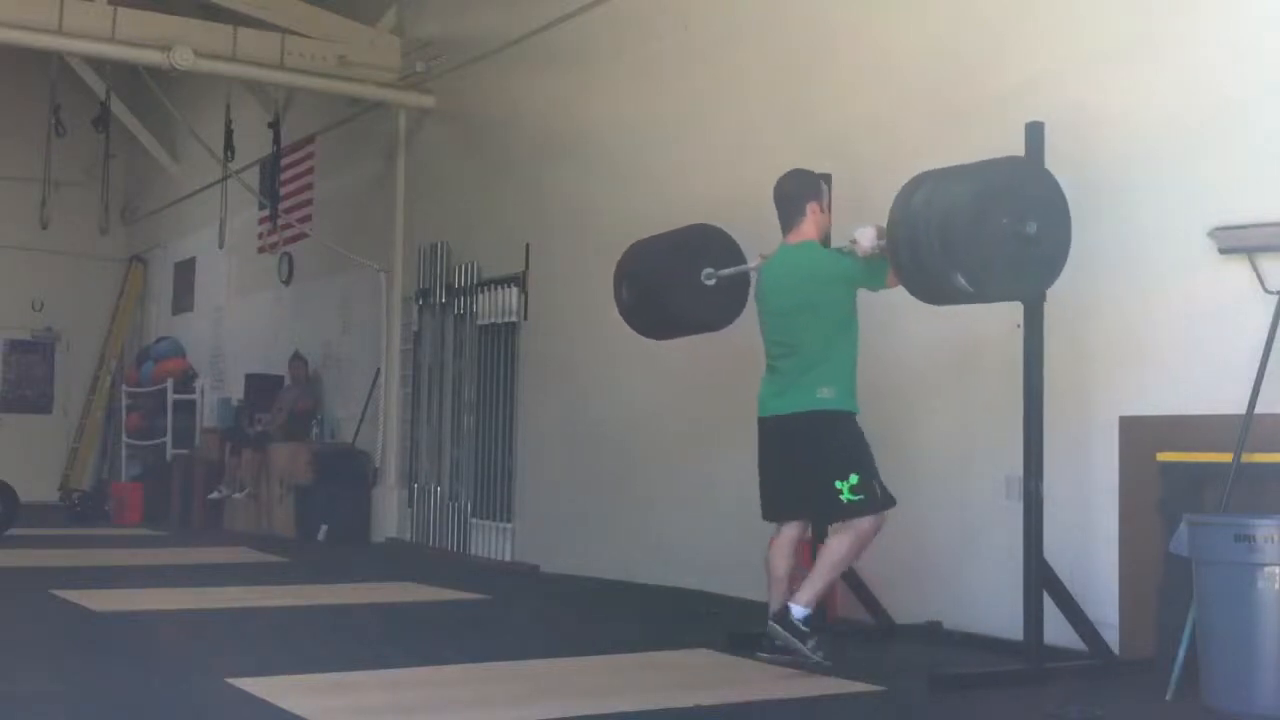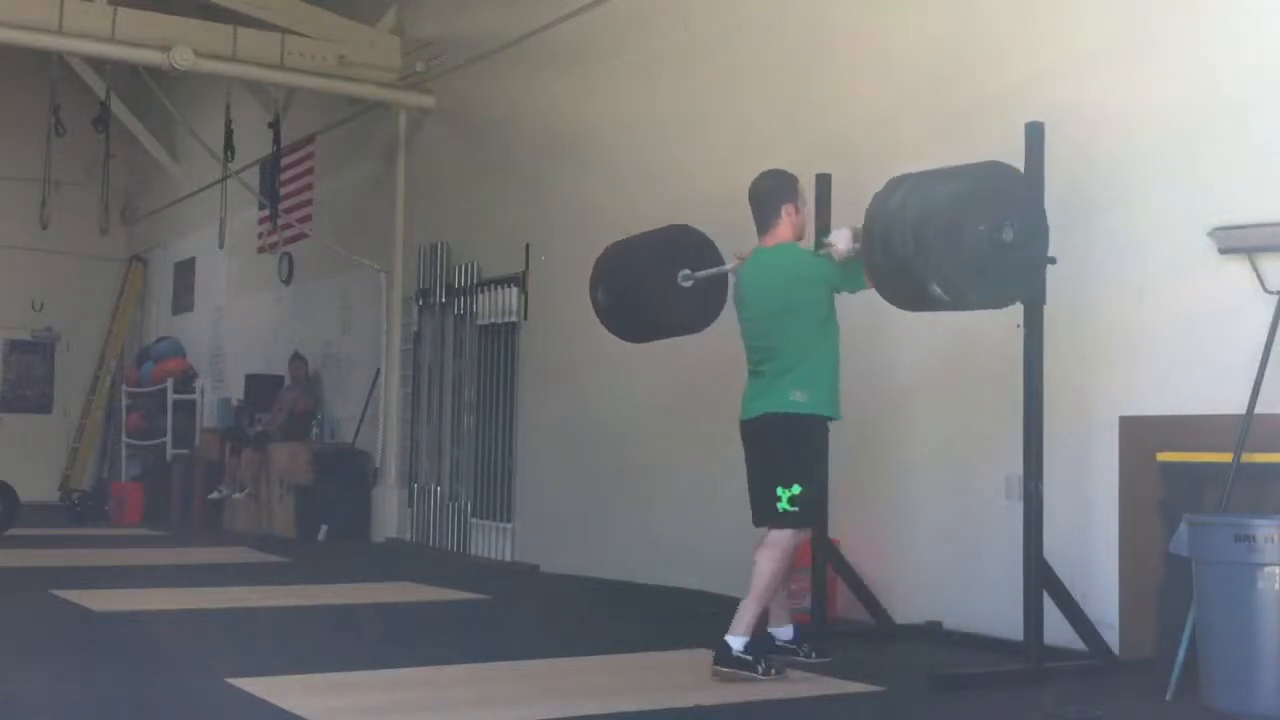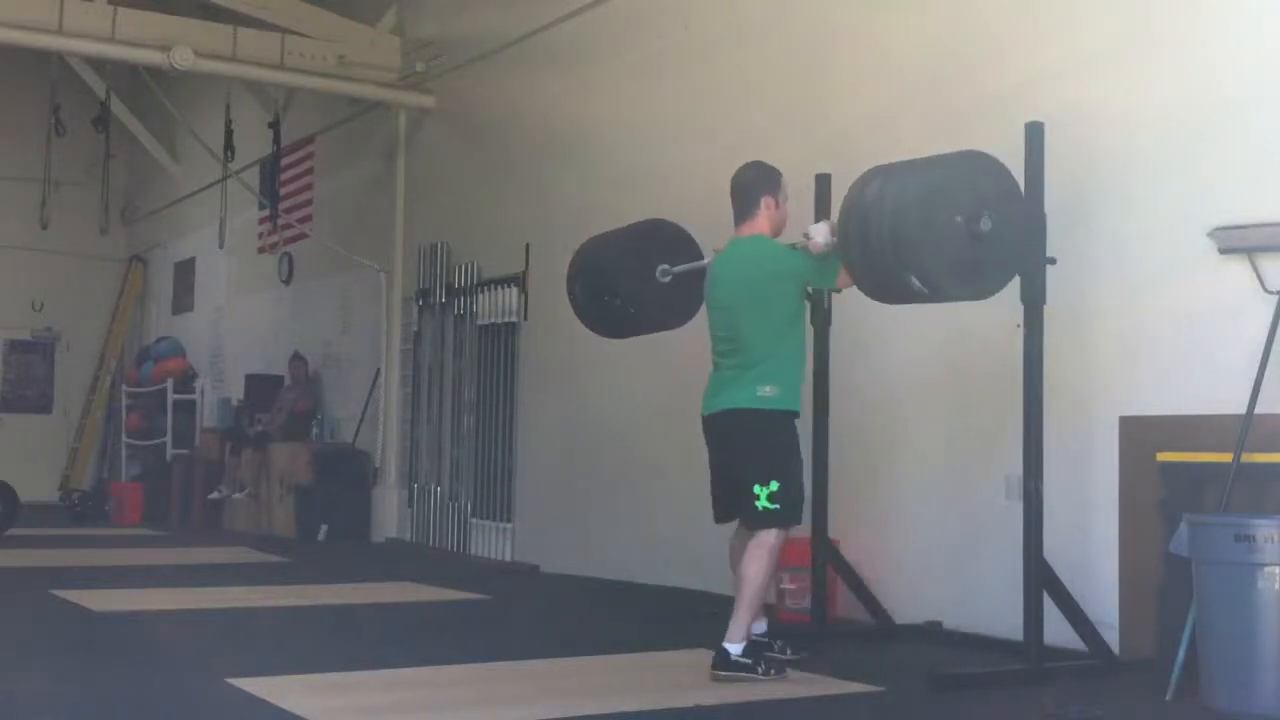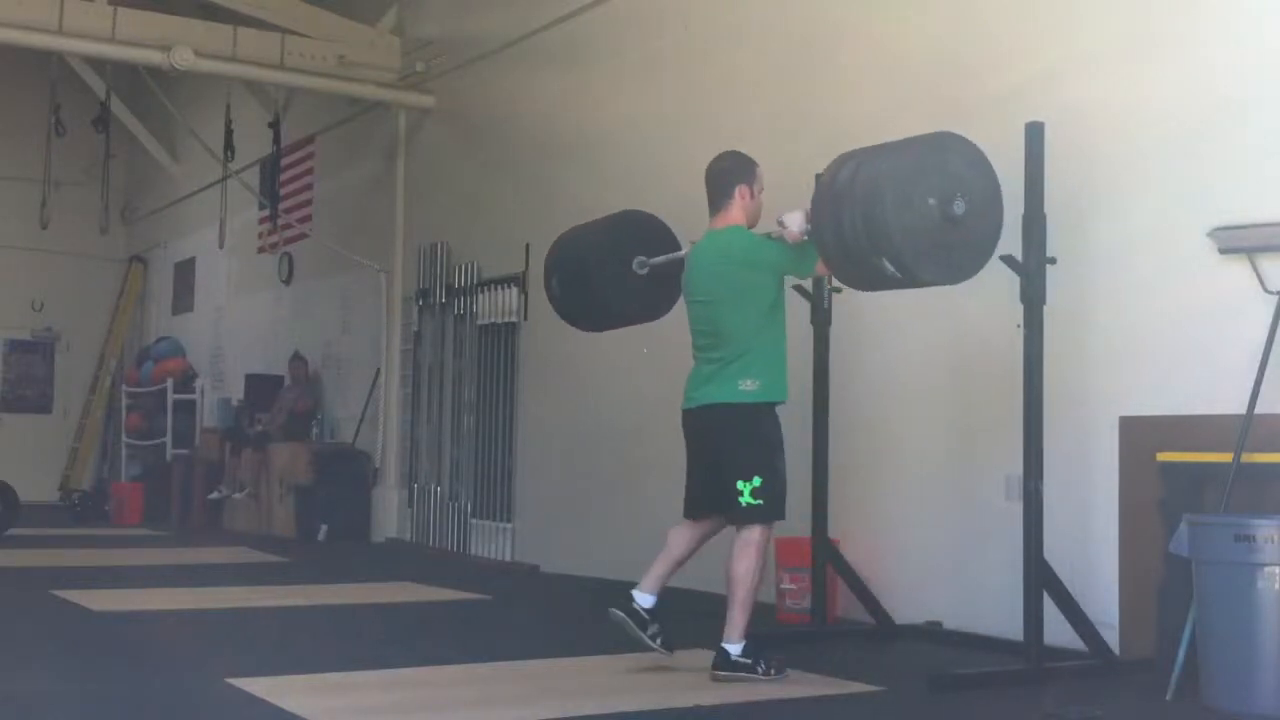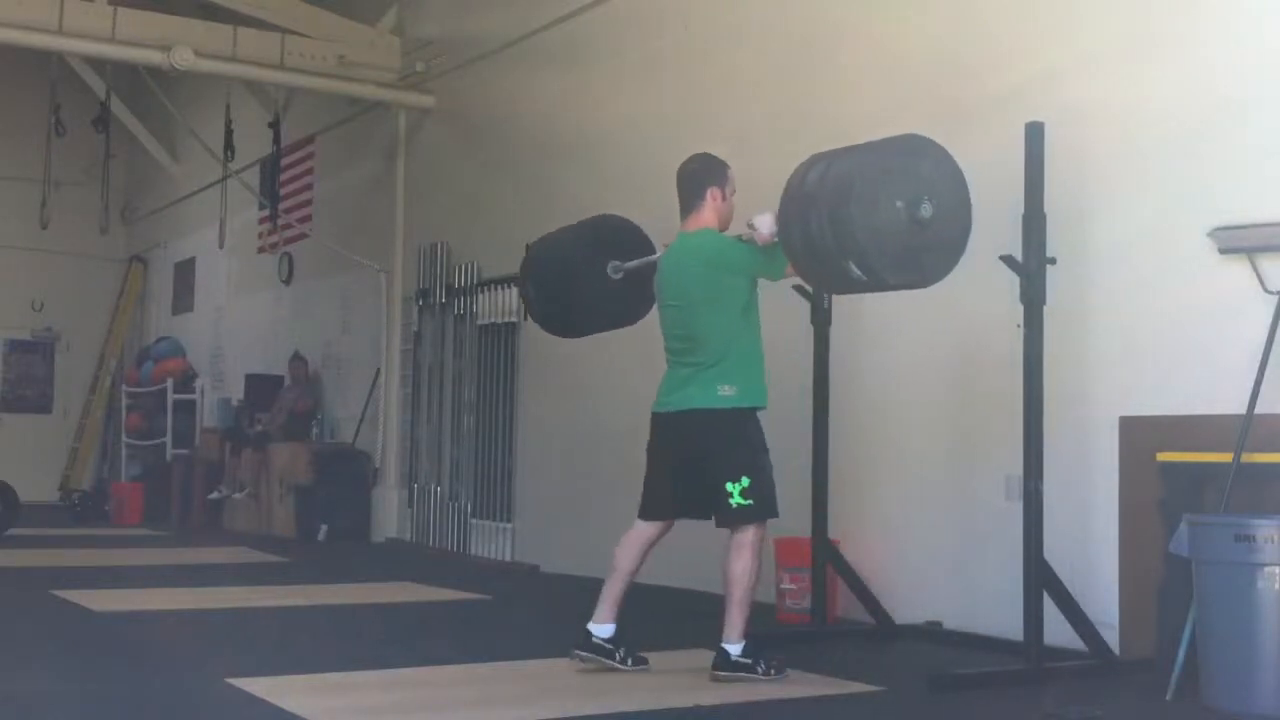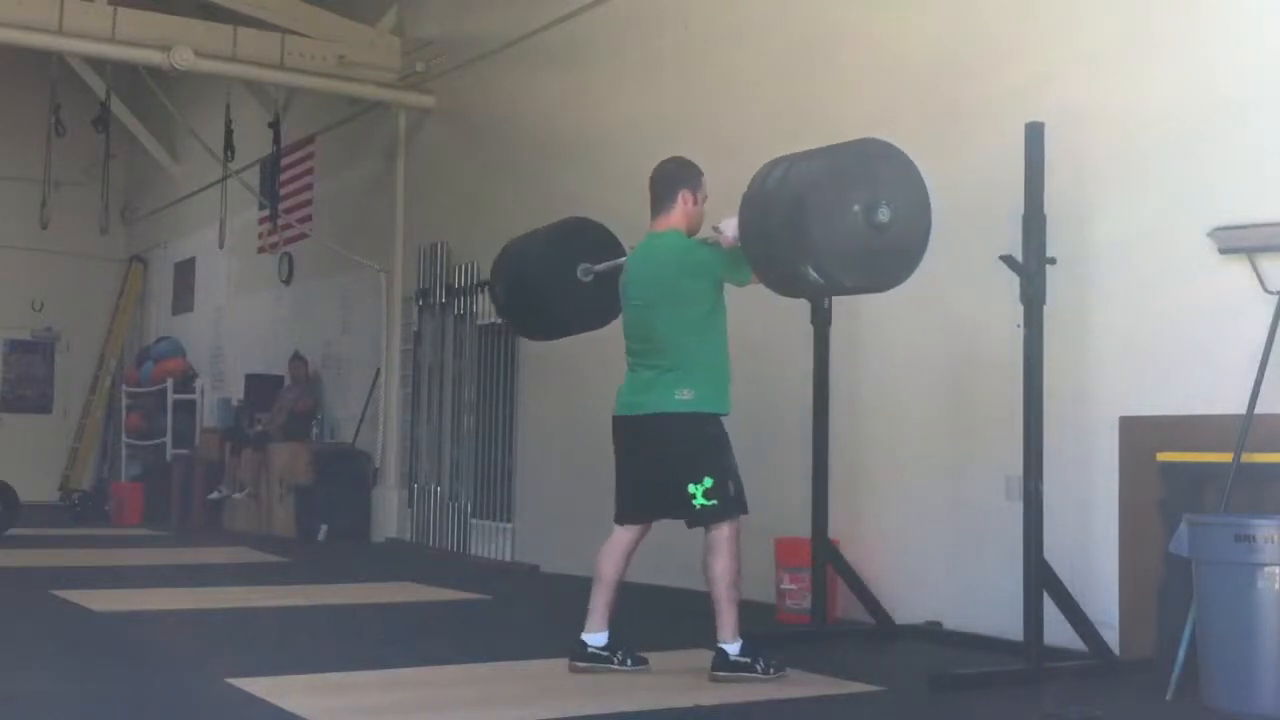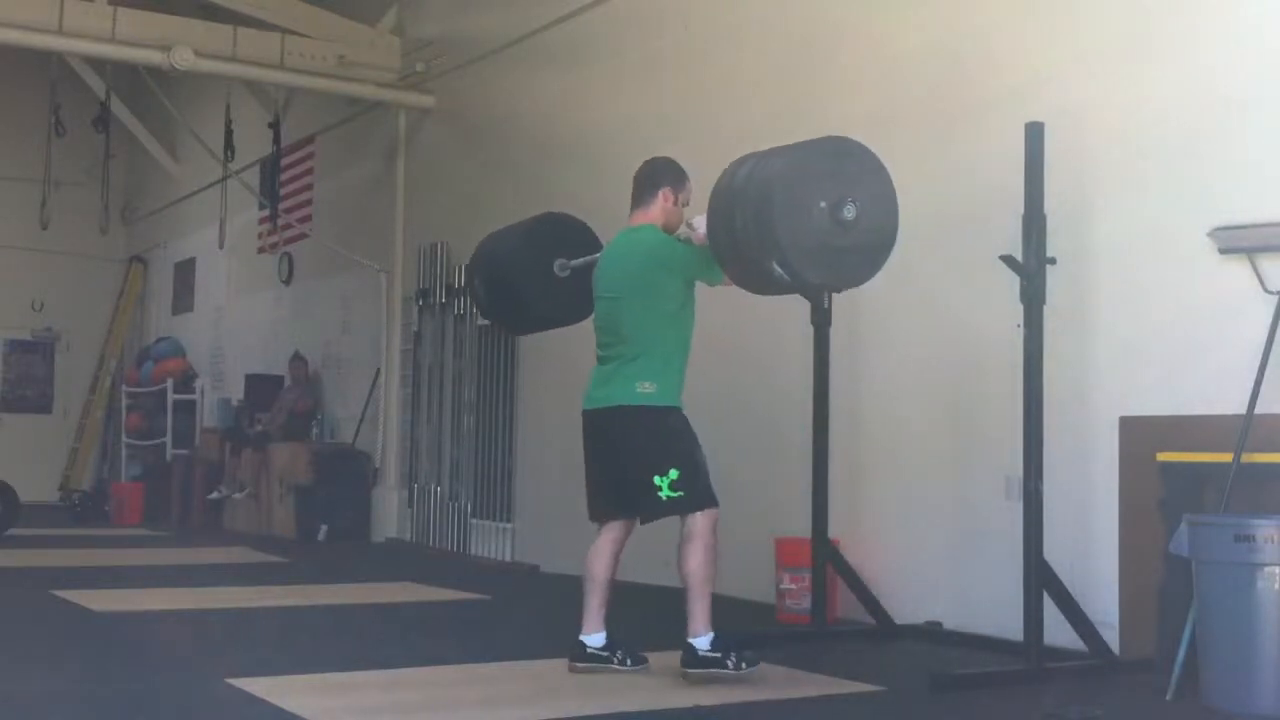
dt=0.2s
person 1, frame 1
left shoulder: (767, 271)
right shoulder: (833, 265)
right elbow: (894, 275)
right wrist: (875, 248)
left hip: (775, 415)
right hip: (822, 413)
left knee: (791, 523)
right knee: (865, 517)
left ankle: (781, 632)
right ankle: (795, 612)
person 1, frame 2
left shoulder: (746, 272)
right shoulder: (810, 266)
right elbow: (869, 277)
right wrist: (851, 249)
left hip: (758, 415)
right hip: (796, 415)
left knee: (780, 527)
right knee: (788, 531)
left ankle: (780, 636)
right ankle: (735, 644)
person 1, frame 3
left shoulder: (720, 265)
right shoulder: (782, 259)
right elbow: (847, 275)
right wrist: (826, 245)
left hip: (723, 410)
right hip: (762, 410)
left knee: (752, 524)
right knee: (769, 528)
left ankle: (755, 630)
right ankle: (735, 650)
person 1, frame 4
left shoulder: (697, 256)
right shoulder: (756, 248)
right elbow: (825, 263)
right wrist: (800, 234)
left hip: (702, 403)
right hip: (742, 404)
left knee: (706, 516)
right knee: (756, 525)
left ankle: (642, 601)
right ankle: (734, 651)
person 1, frame 5
left shoulder: (669, 259)
right shoulder: (730, 252)
right elbow: (796, 265)
right wrist: (769, 237)
left hip: (674, 410)
right hip: (723, 410)
left knee: (653, 520)
right knee: (748, 526)
left ankle: (599, 632)
right ankle: (733, 652)
person 1, frame 6
left shoulder: (634, 261)
right shoulder: (693, 254)
right elbow: (755, 271)
right wrist: (735, 243)
left hip: (634, 412)
right hip: (684, 413)
left knee: (629, 524)
right knee: (722, 525)
left ankle: (594, 641)
right ankle: (731, 650)
person 1, frame 7
left shoulder: (610, 254)
right shoulder: (665, 249)
right elbow: (730, 271)
right wrist: (711, 239)
left hip: (603, 407)
right hip: (645, 407)
left knee: (613, 524)
right knee: (699, 516)
left ankle: (592, 642)
right ankle: (701, 645)
